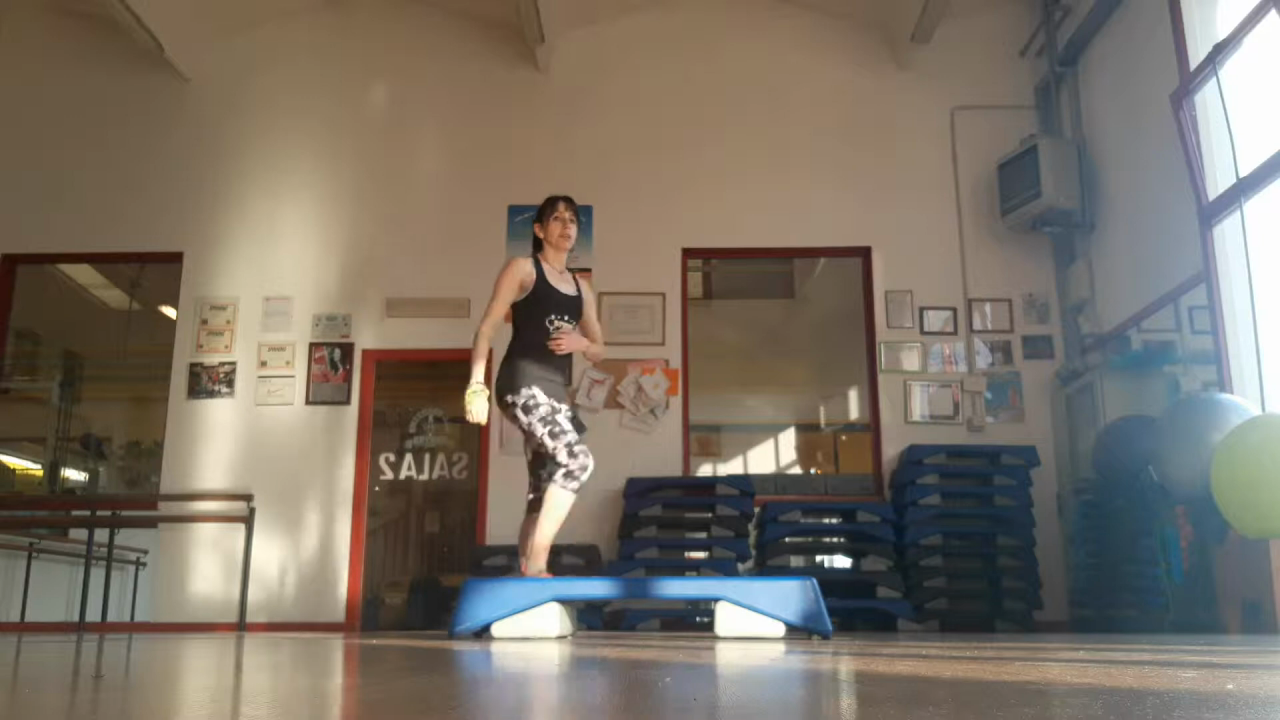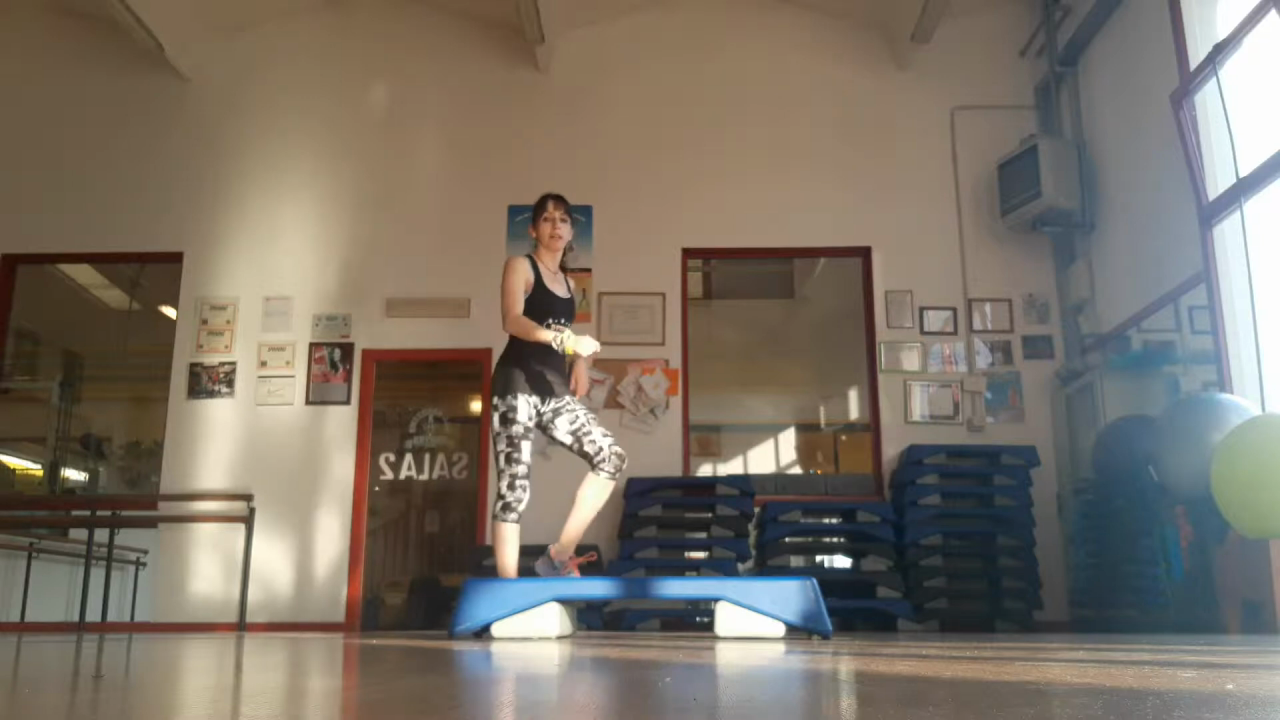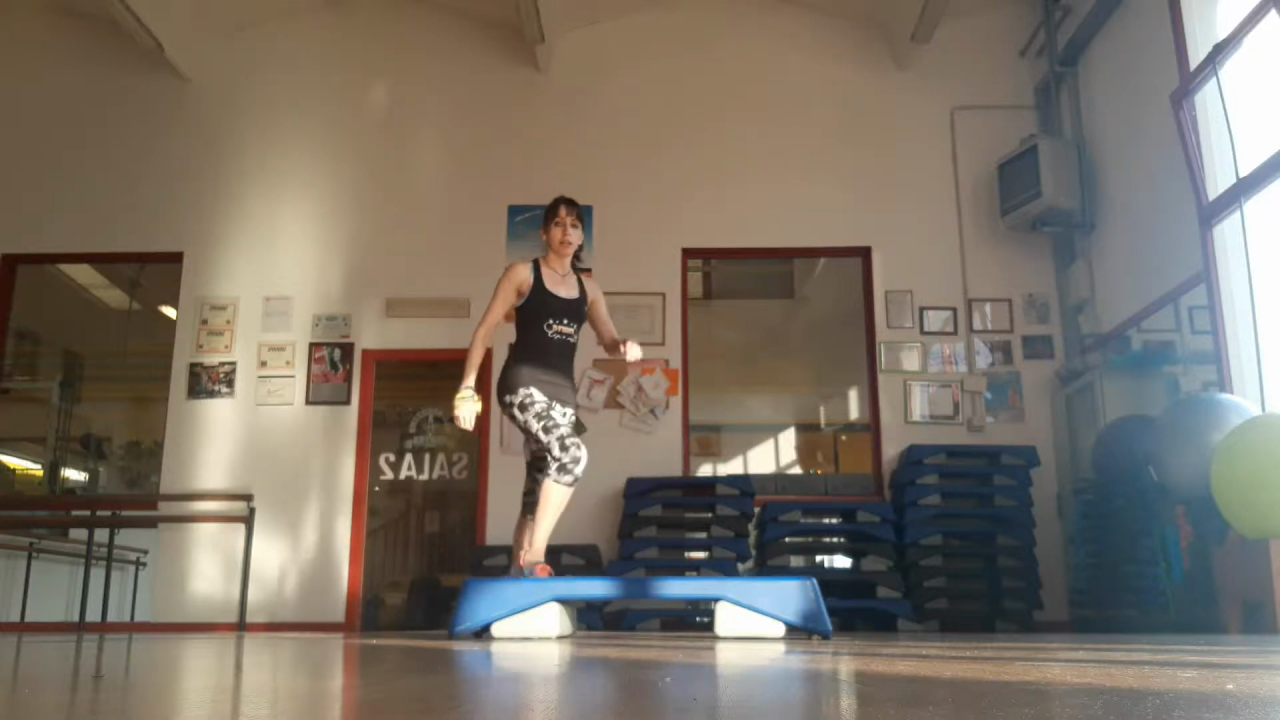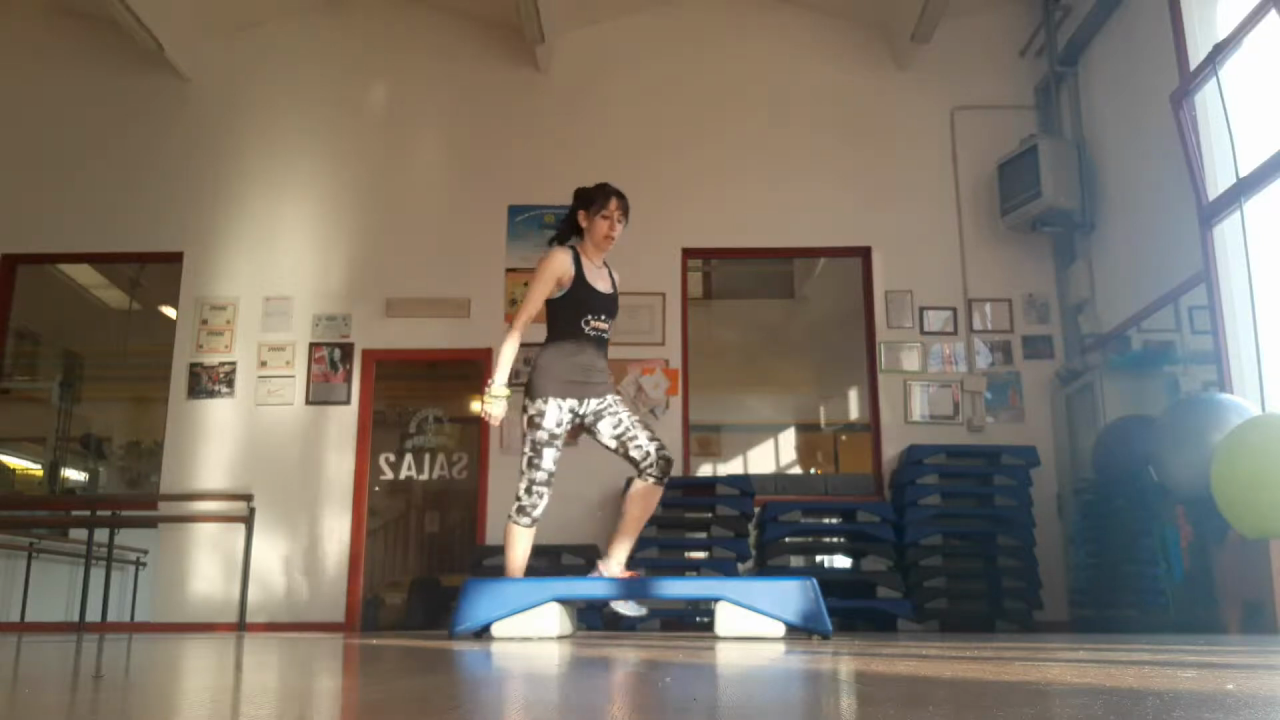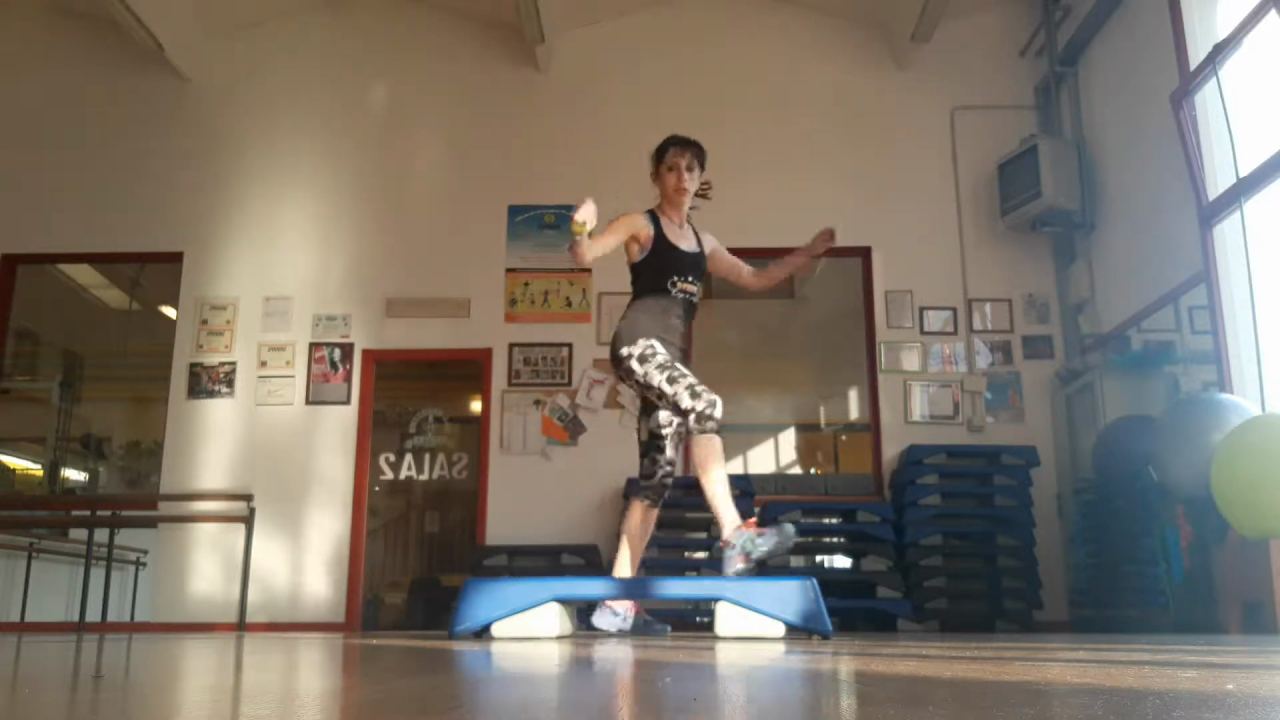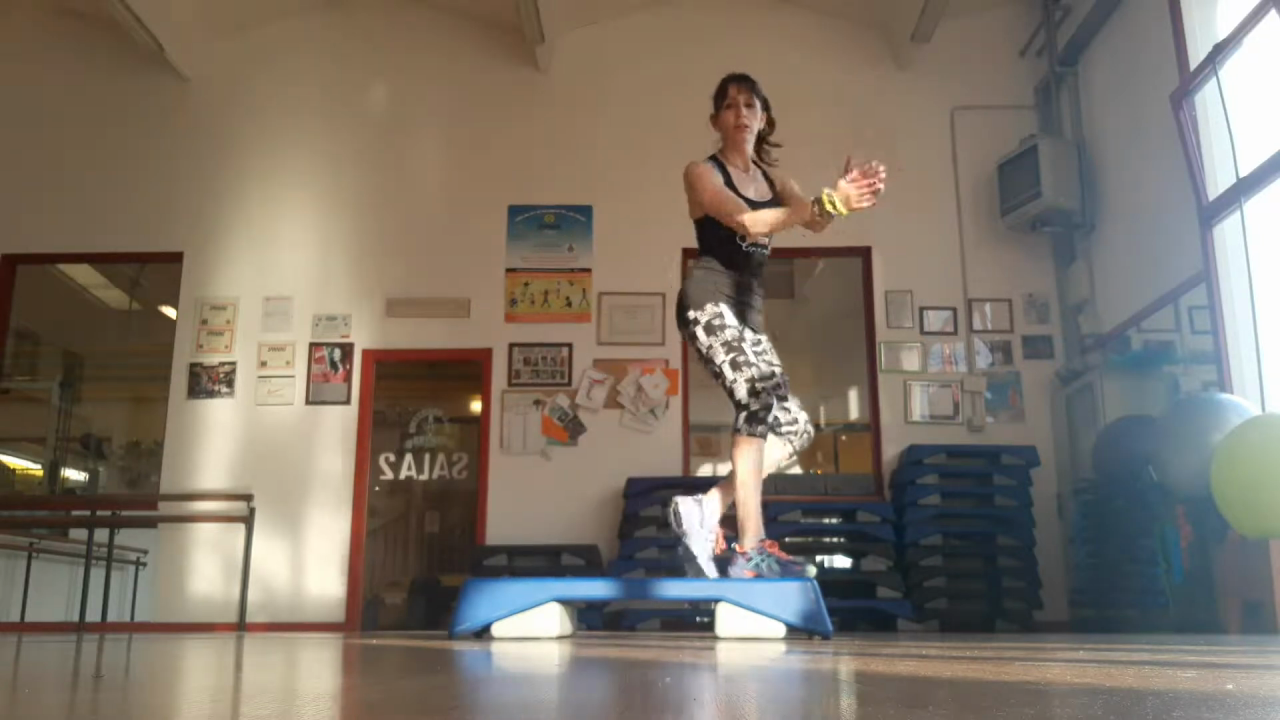
dt=0.5s
person 1, frame 1
left shoulder: (581, 287)
right shoulder: (522, 268)
left elbow: (598, 350)
right elbow: (487, 327)
left wrist: (580, 343)
right wrist: (476, 385)
left hip: (558, 392)
right hip: (521, 381)
left knee: (545, 492)
right knee: (578, 462)
right ankle: (534, 564)
person 1, frame 2
left shoulder: (567, 283)
right shoulder: (520, 266)
right elbow: (512, 321)
left wrist: (577, 361)
right wrist: (565, 339)
left hip: (554, 391)
right hip: (518, 384)
left knee: (611, 458)
right knee: (514, 489)
left ankle: (558, 556)
person 1, frame 3
left shoulder: (588, 287)
right shoulder: (522, 273)
left elbow: (607, 342)
right elbow: (484, 332)
left wrist: (626, 348)
right wrist: (467, 389)
left hip: (562, 395)
right hip: (523, 384)
left knee: (539, 491)
right knee: (573, 456)
left ankle: (524, 573)
right ankle: (529, 564)
person 1, frame 4
left shoulder: (611, 276)
right shoulder: (560, 260)
right elbow: (519, 325)
right wrist: (498, 386)
left hip: (598, 389)
right hip: (554, 385)
left knee: (657, 462)
right knee: (534, 492)
left ankle: (611, 569)
person 1, frame 5
left shoulder: (702, 241)
right shoulder: (638, 224)
left elbow: (755, 278)
right elbow: (583, 257)
left wrist: (808, 252)
right wrist: (582, 229)
left hip: (673, 354)
right hip: (638, 343)
left knee: (655, 477)
right knee: (705, 406)
left ankle: (618, 601)
right ankle: (735, 537)
person 1, frame 6
left shoulder: (773, 180)
right shoulder: (701, 173)
left elbow: (814, 220)
right elbow: (748, 222)
left wrist: (847, 192)
right wrist: (830, 200)
left hip: (747, 313)
right hip: (708, 302)
left knee: (794, 426)
right knee: (757, 401)
left ankle: (704, 506)
right ankle: (750, 549)
